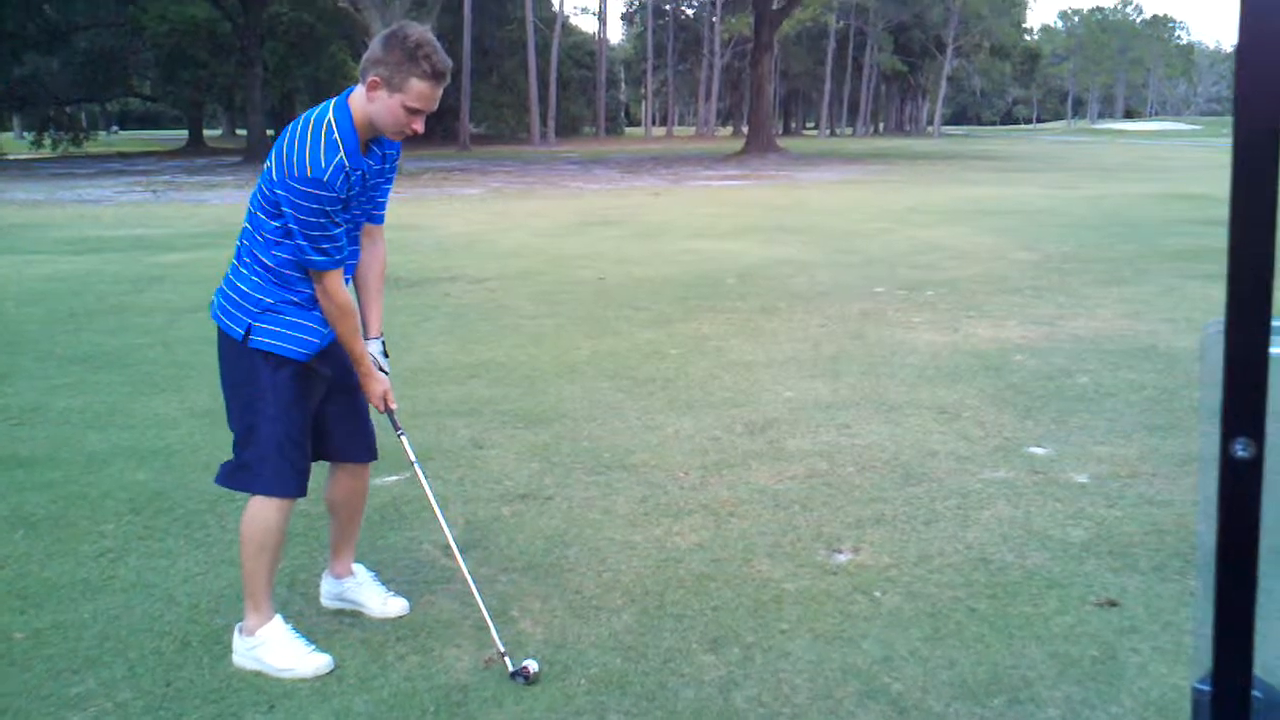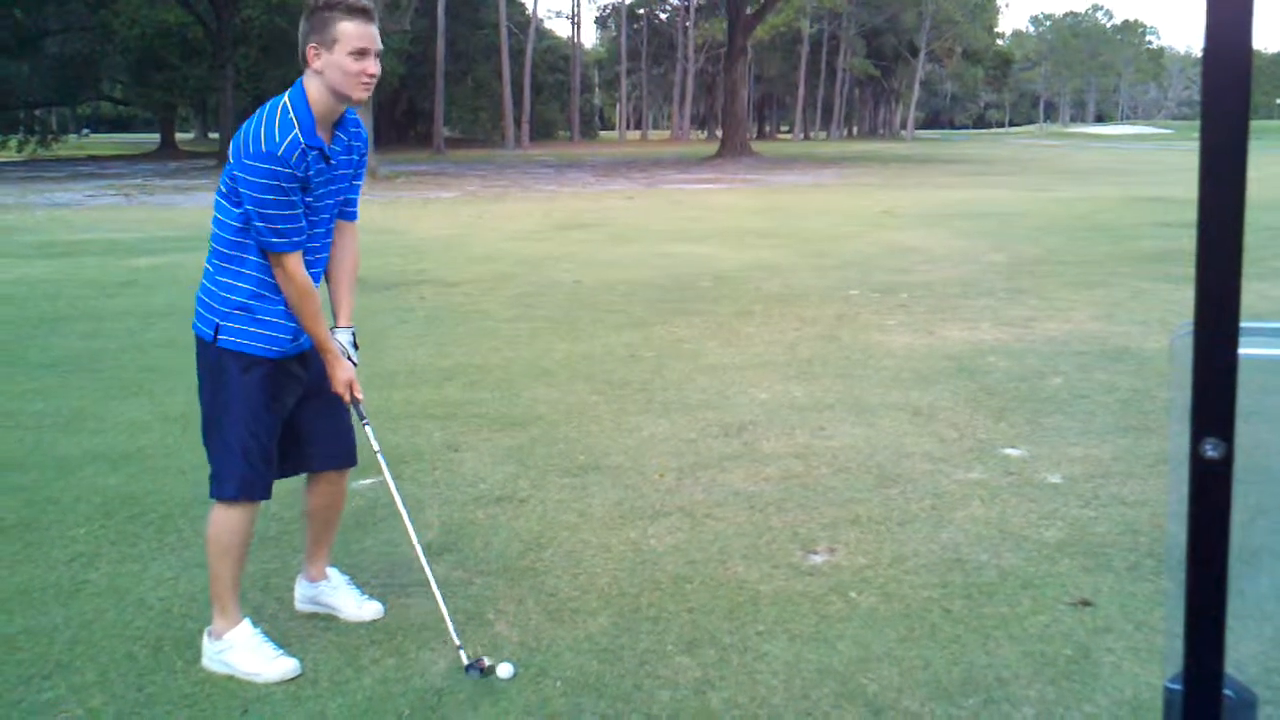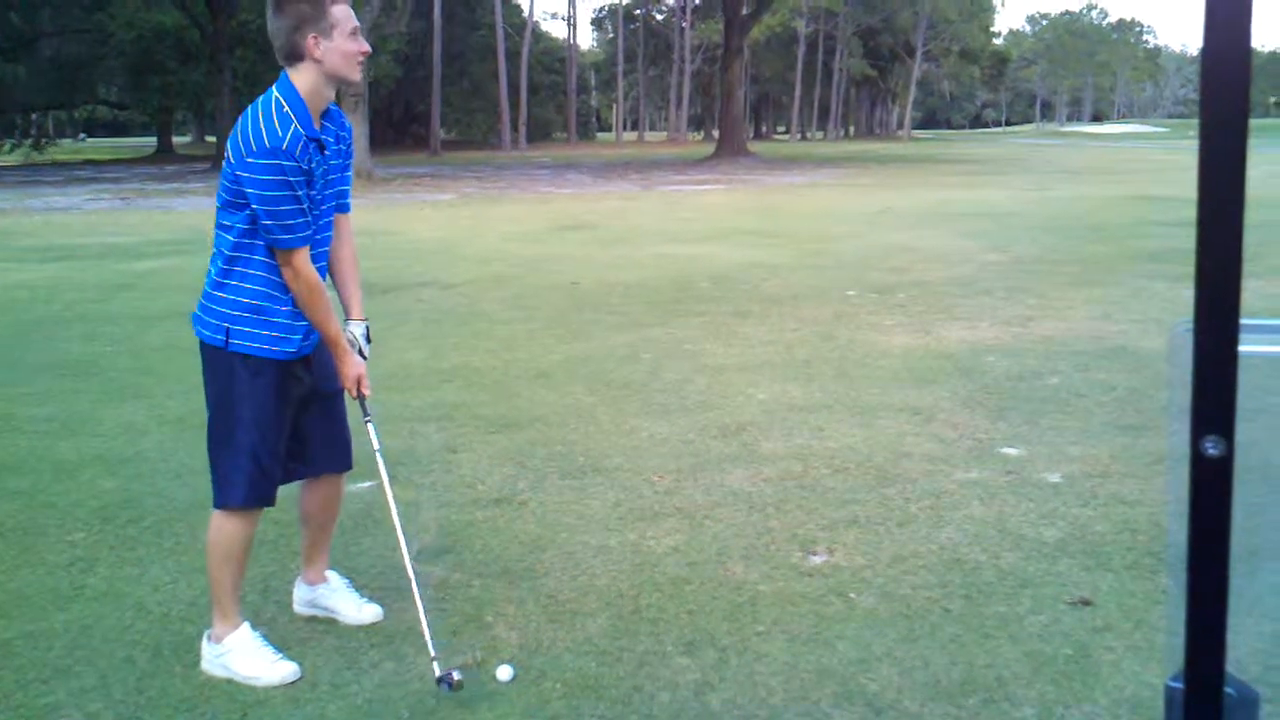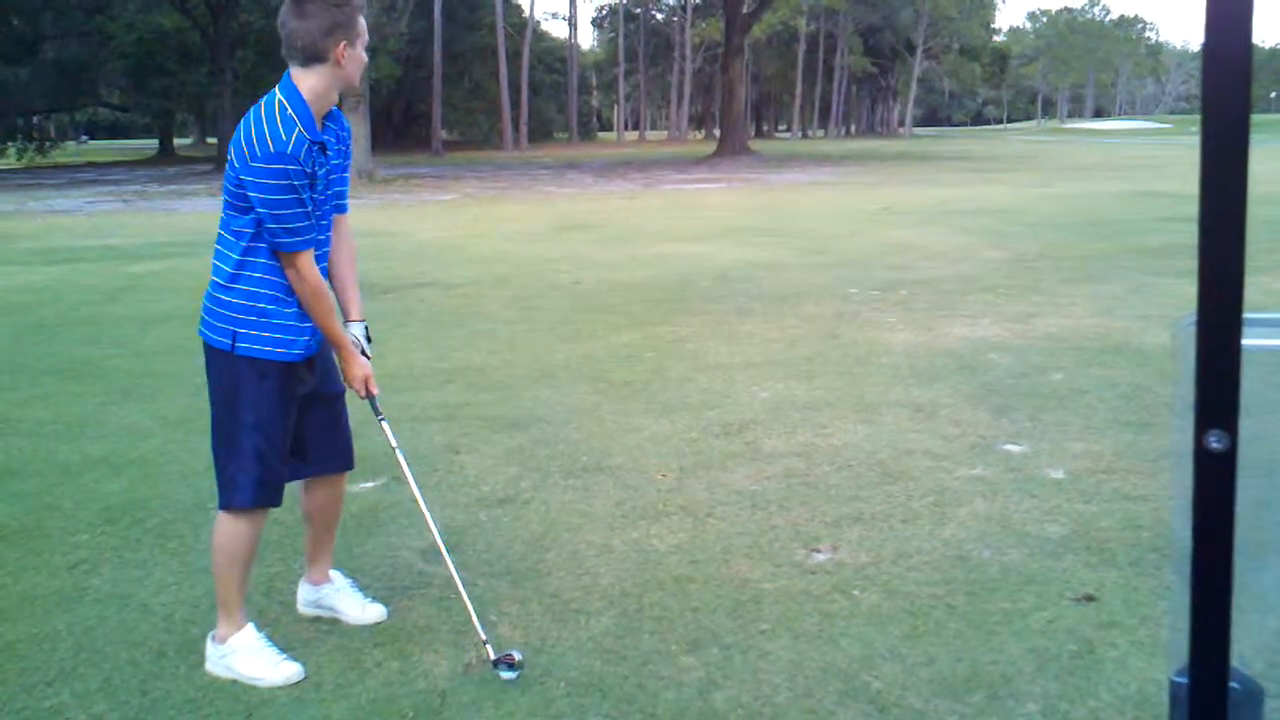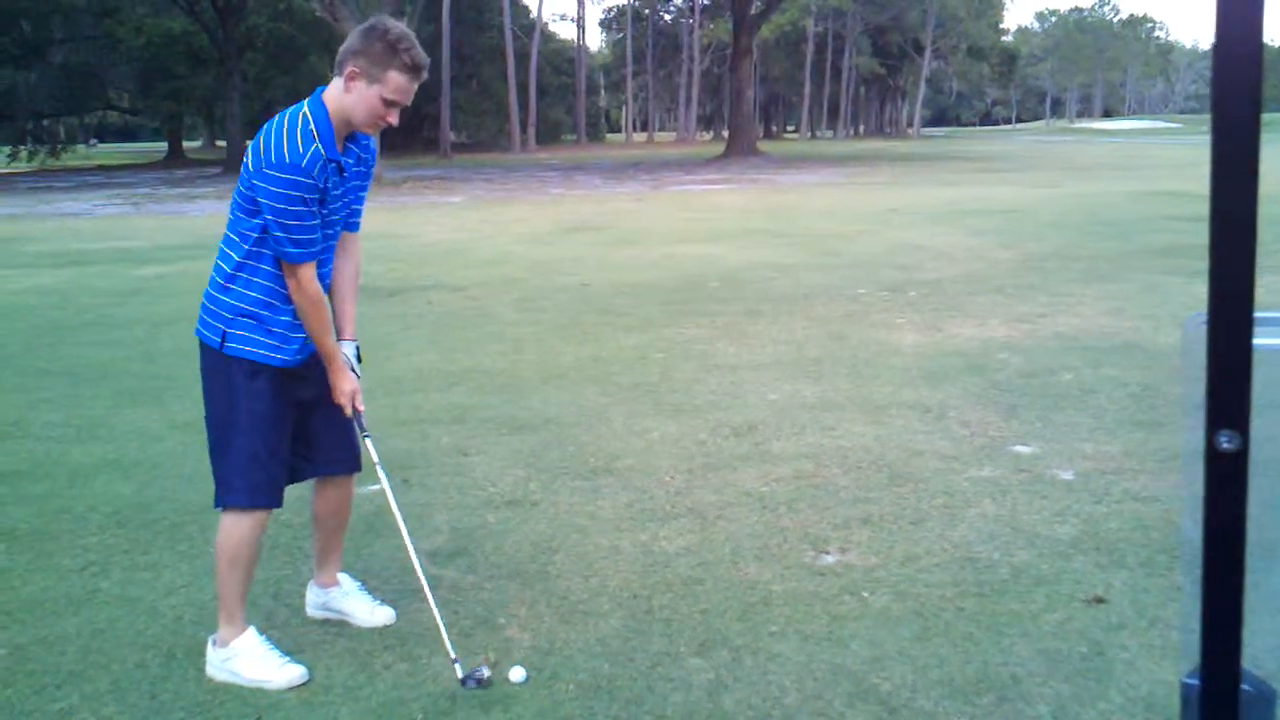
dt=1s
person 1, frame 1
left shoulder: (382, 140)
right shoulder: (315, 159)
right elbow: (329, 283)
left wrist: (375, 340)
right wrist: (367, 369)
left hip: (323, 326)
right hip: (267, 328)
left knee: (353, 452)
right knee: (277, 478)
left ankle: (341, 574)
right ankle: (256, 628)
person 1, frame 2
left shoulder: (352, 135)
right shoulder: (271, 143)
right elbow: (286, 267)
left wrist: (345, 333)
right wrist: (331, 355)
left hip: (303, 332)
right hip: (244, 333)
left knee: (332, 460)
right knee: (241, 483)
left ankle: (316, 578)
right ankle: (225, 631)
person 1, frame 3
left shoulder: (336, 126)
right shoulder: (269, 138)
right elbow: (296, 264)
left wrist: (357, 324)
right wrist: (340, 349)
left hip: (306, 333)
right hip: (250, 337)
left knee: (328, 463)
right knee: (242, 490)
left ankle: (314, 582)
right ankle: (224, 635)
person 1, frame 4
left shoulder: (334, 127)
right shoulder: (272, 140)
right elbow: (300, 267)
left wrist: (357, 325)
right wrist: (345, 351)
left hip: (306, 335)
right hip: (254, 340)
left knee: (329, 463)
right knee: (249, 491)
left ankle: (318, 582)
right ankle: (229, 636)
person 1, frame 5
left shoulder: (358, 146)
right shoulder: (288, 153)
right elbow: (302, 278)
left wrist: (348, 346)
right wrist: (335, 366)
left hip: (308, 340)
right hip: (249, 342)
left knee: (338, 464)
right knee: (251, 493)
left ankle: (327, 584)
right ankle: (230, 639)
